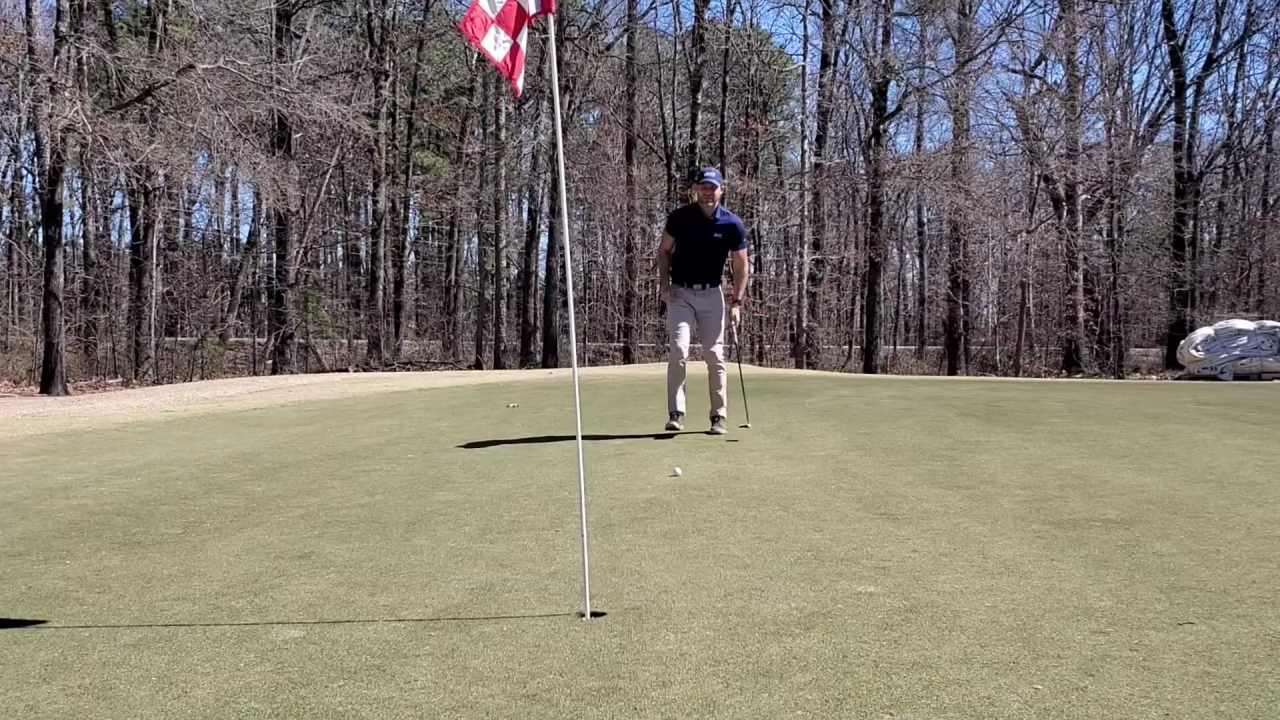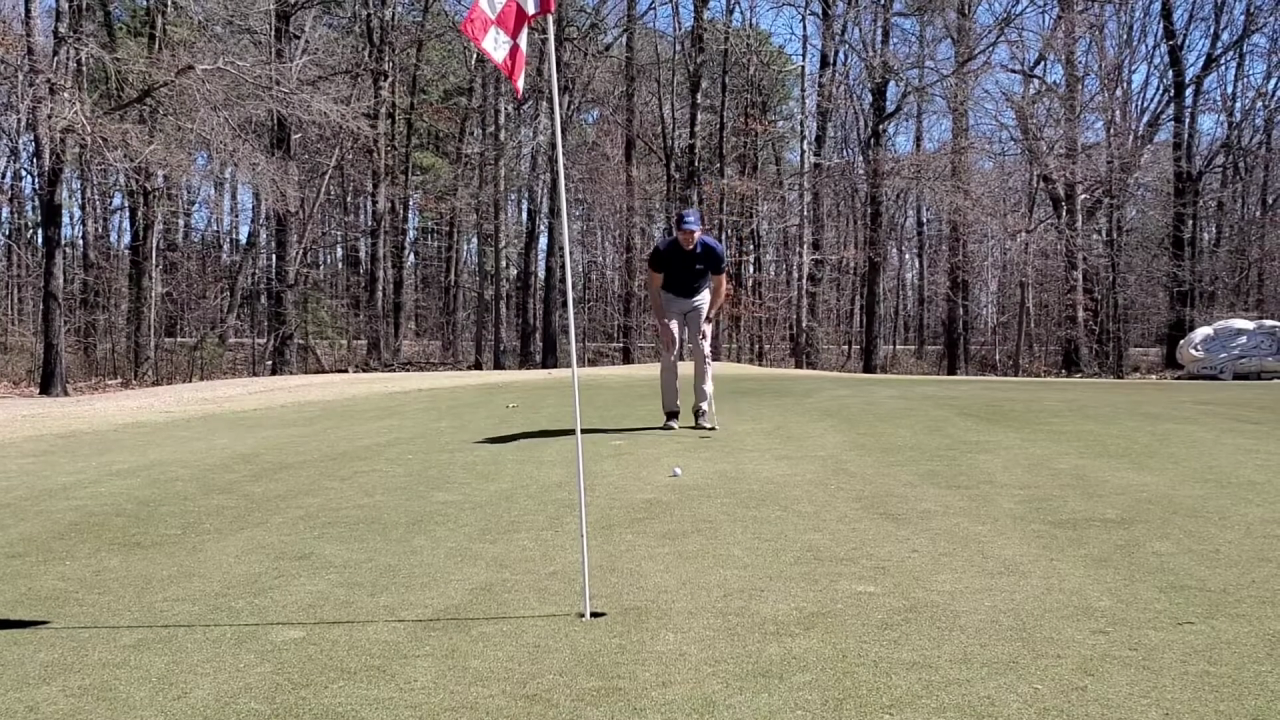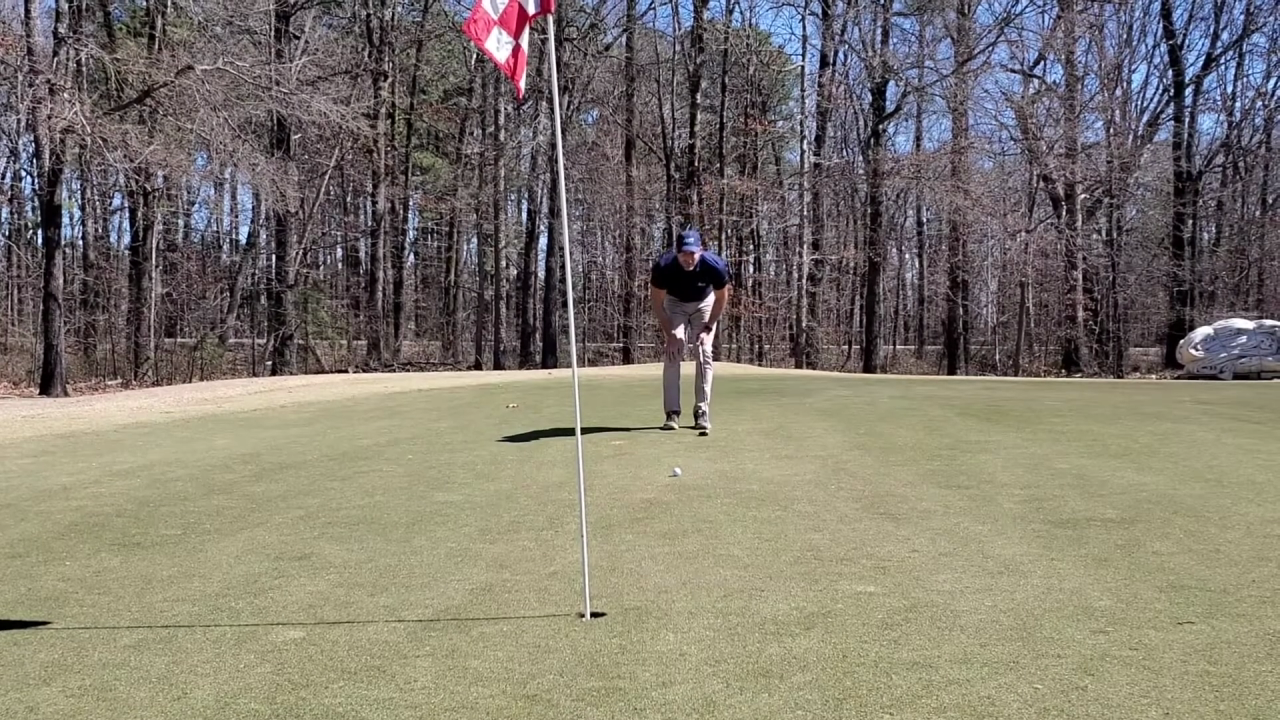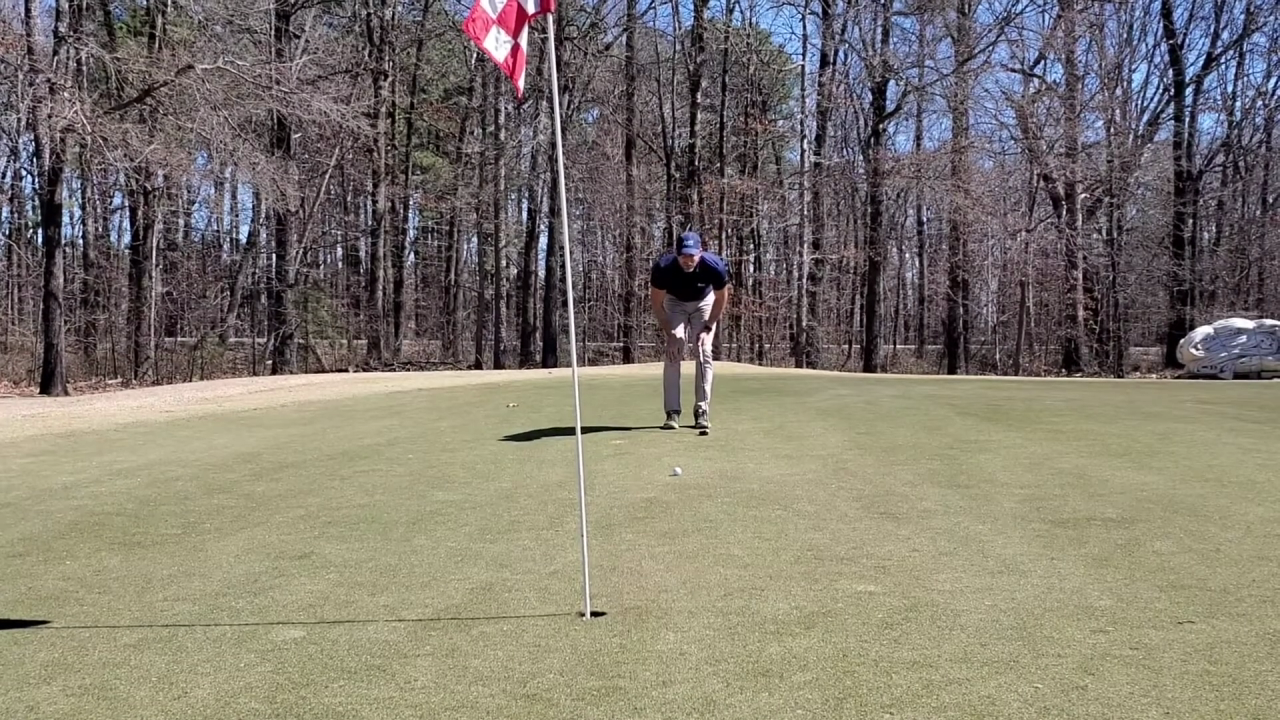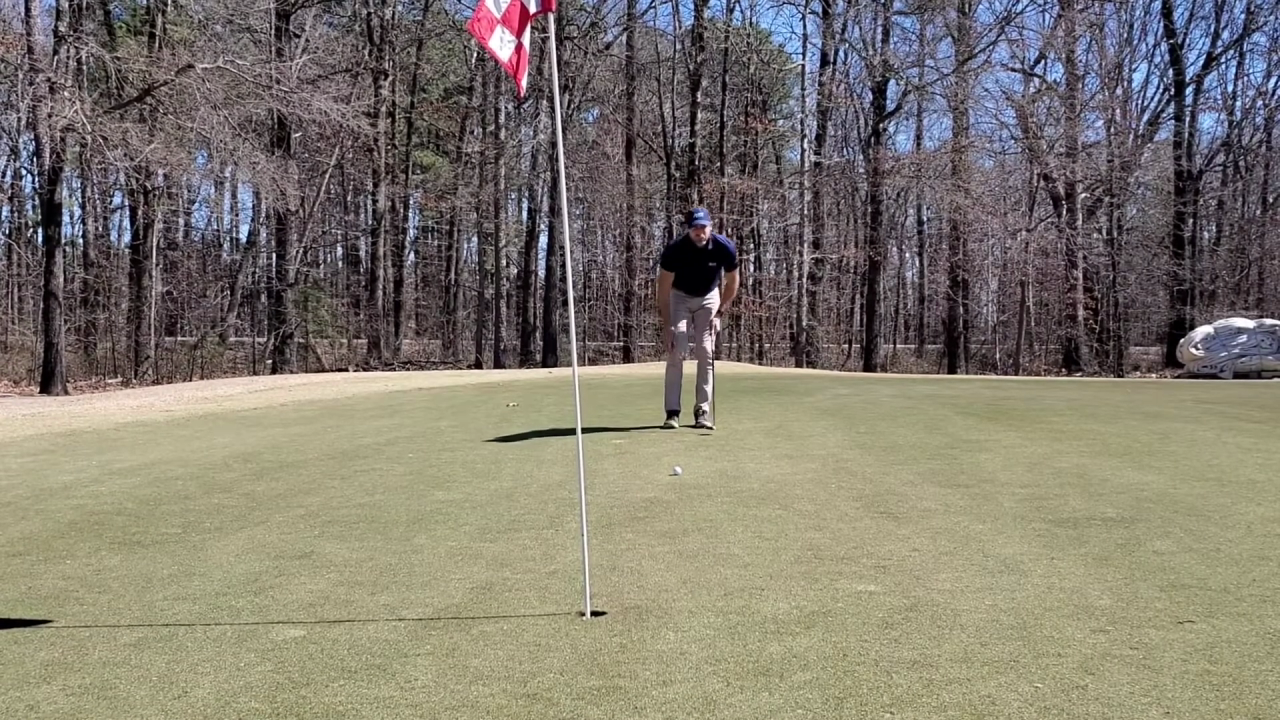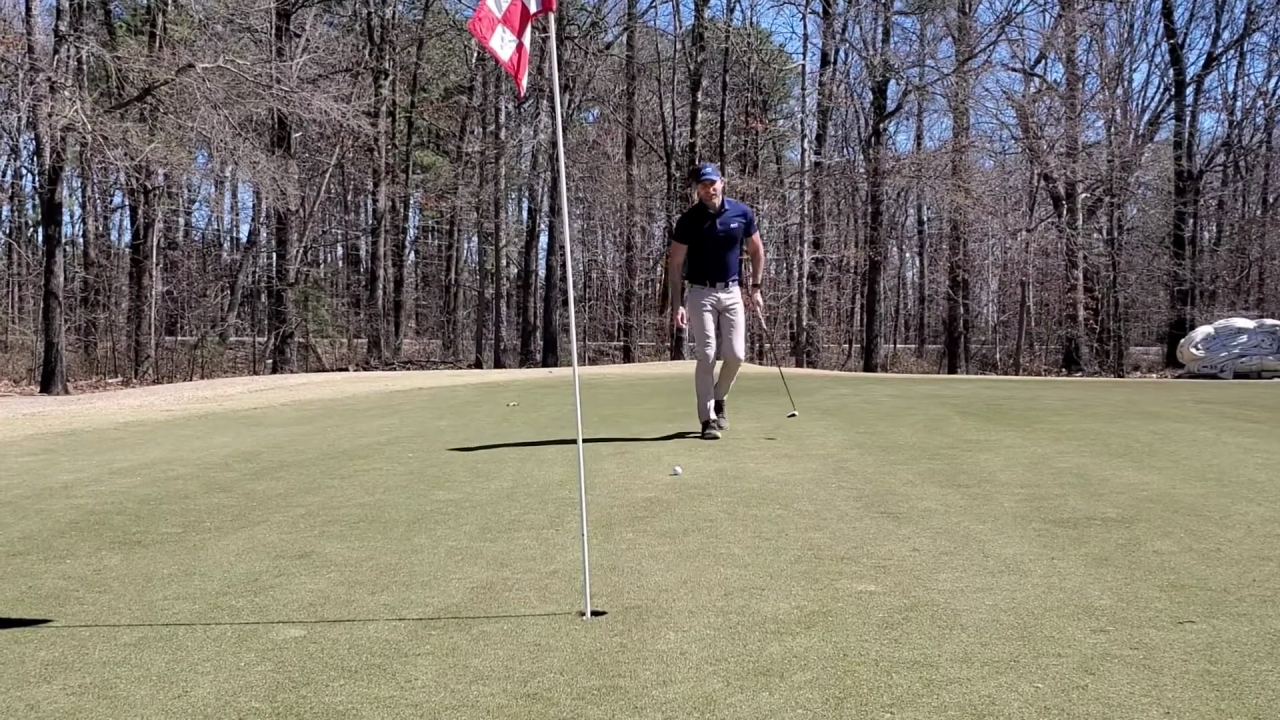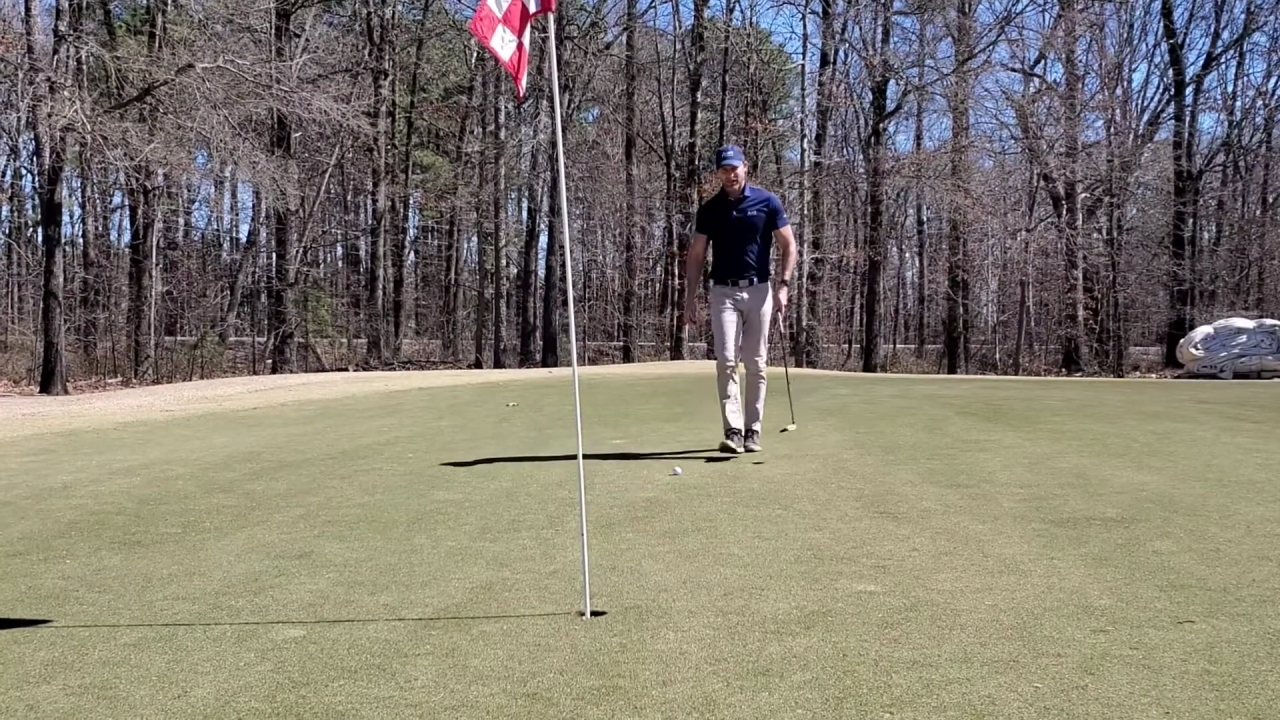
dt=0.7s
person 1, frame 1
left shoulder: (732, 223)
right shoulder: (679, 217)
left elbow: (741, 266)
right elbow: (664, 250)
left wrist: (736, 302)
right wrist: (664, 282)
left hip: (712, 294)
right hip: (680, 294)
left knee: (714, 356)
right knee: (679, 350)
left ankle: (719, 415)
right ankle: (676, 411)
person 1, frame 2
left shoulder: (713, 249)
right shoulder: (662, 251)
left elbow: (719, 287)
right elbow: (654, 288)
left wrist: (709, 320)
right wrist: (662, 323)
left hip: (700, 298)
right hip: (670, 299)
left knee: (702, 352)
right knee: (669, 354)
left ankle: (701, 410)
right ankle: (672, 412)
person 1, frame 3
left shoulder: (715, 266)
right shoulder: (663, 267)
left elbow: (721, 297)
right elbow: (657, 302)
left wrist: (708, 328)
right wrist: (669, 334)
left hip: (704, 302)
right hip: (675, 303)
left knee: (704, 353)
right knee: (672, 353)
left ankle: (702, 411)
right ankle: (672, 412)
person 1, frame 4
left shoulder: (715, 266)
right shoulder: (663, 267)
left elbow: (721, 297)
right elbow: (657, 303)
left wrist: (708, 328)
right wrist: (669, 334)
left hip: (704, 302)
right hip: (675, 303)
left knee: (704, 352)
right knee: (673, 352)
left ankle: (702, 410)
right ankle: (672, 412)
person 1, frame 5
left shoulder: (725, 247)
right shoulder: (674, 250)
left elbow: (732, 282)
right elbow: (663, 289)
left wrist: (719, 314)
right wrist: (667, 327)
left hip: (709, 298)
right hip: (680, 297)
left knee: (705, 351)
right knee: (677, 351)
left ankle: (702, 410)
right ankle: (672, 411)
person 1, frame 6
left shoulder: (742, 212)
right shoulder: (688, 220)
left elbow: (756, 250)
right elbow: (675, 264)
left wrist: (755, 287)
right wrist: (676, 304)
left hip: (732, 292)
right hip: (701, 293)
left knee: (735, 355)
right knee: (706, 356)
left ankle: (718, 400)
right ankle: (708, 420)
person 1, frame 7
left shoulder: (768, 202)
right shoulder: (709, 209)
left elbow: (789, 246)
right elbow: (696, 255)
left wrist: (782, 285)
right wrist: (691, 296)
left hip: (759, 292)
right hip: (723, 293)
left knee: (755, 365)
right knee: (726, 361)
left ankle: (752, 430)
right ankle: (732, 432)
